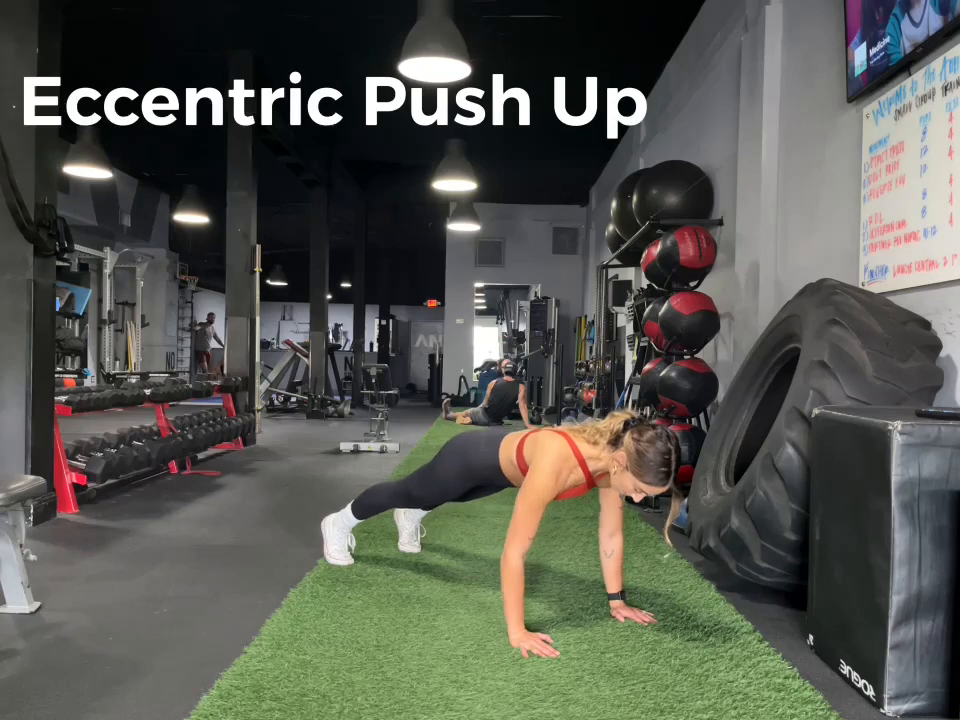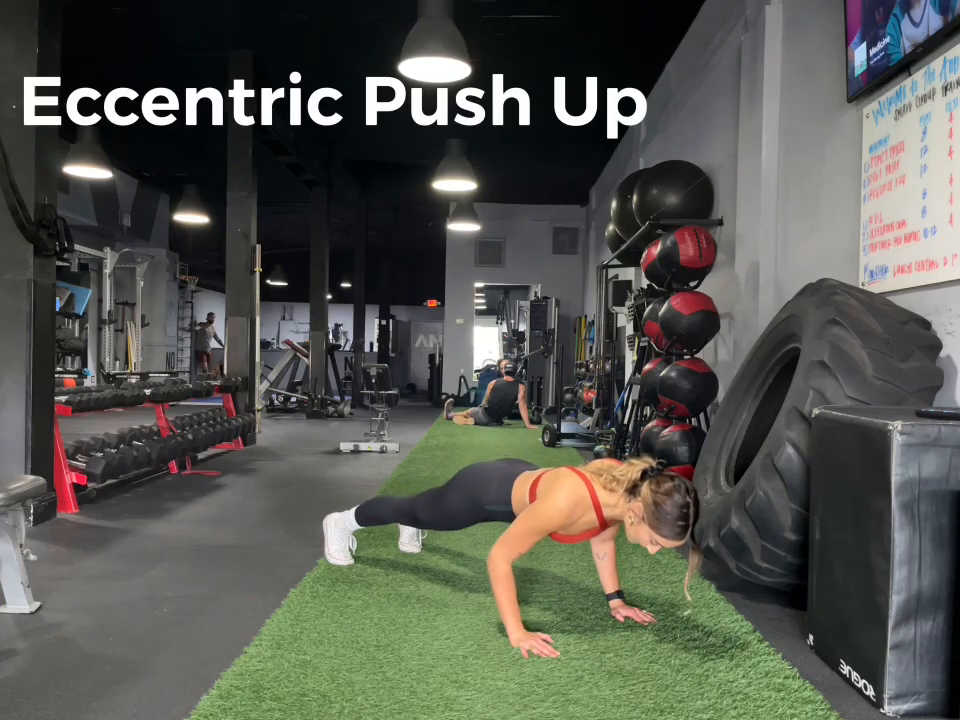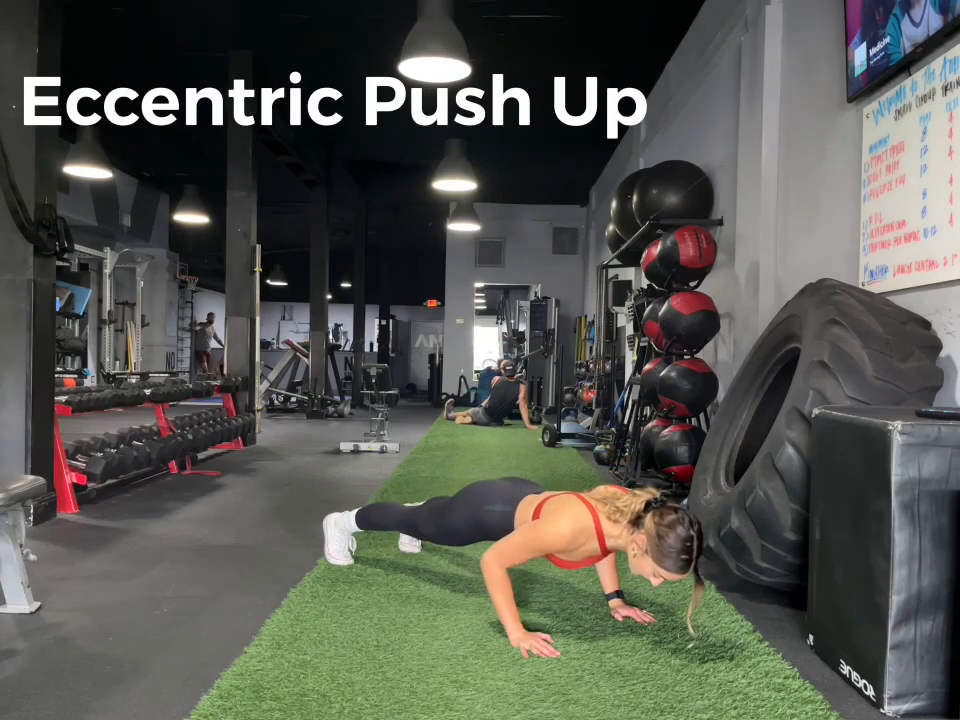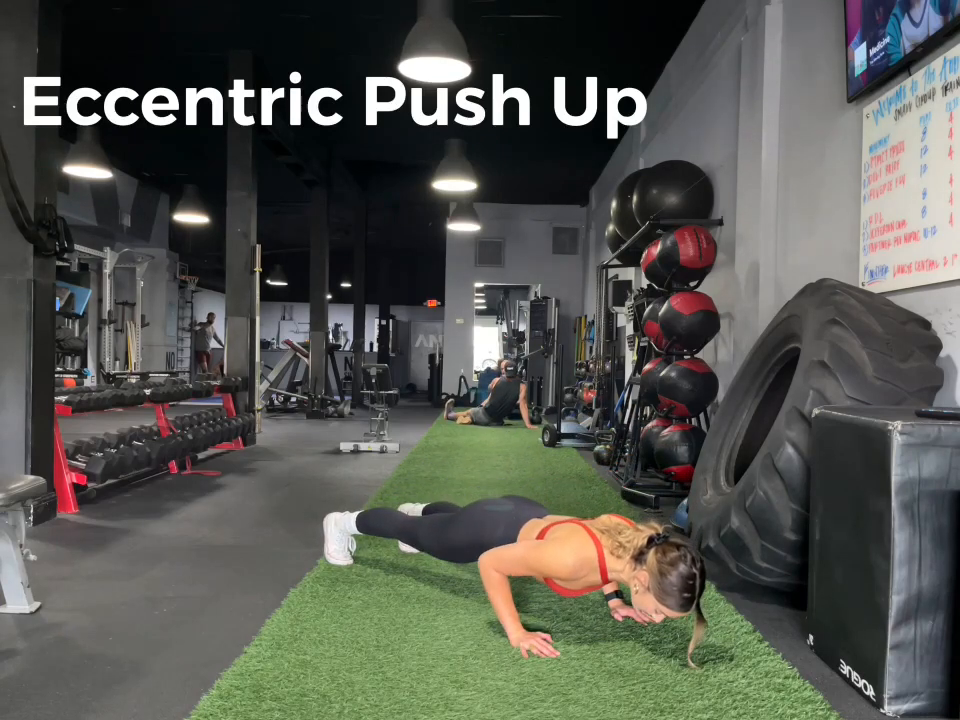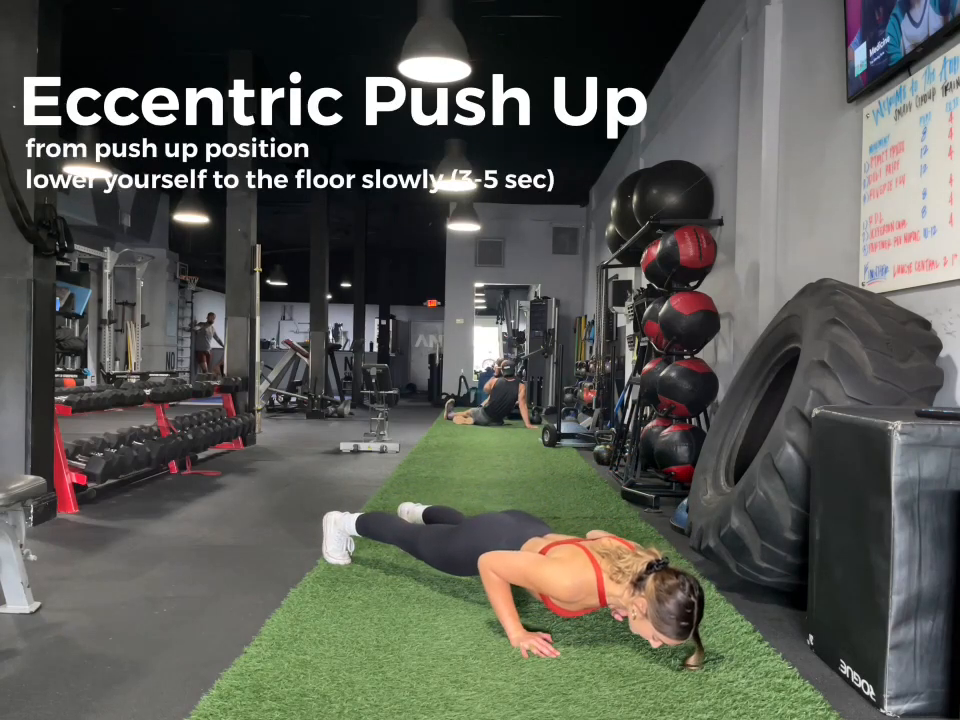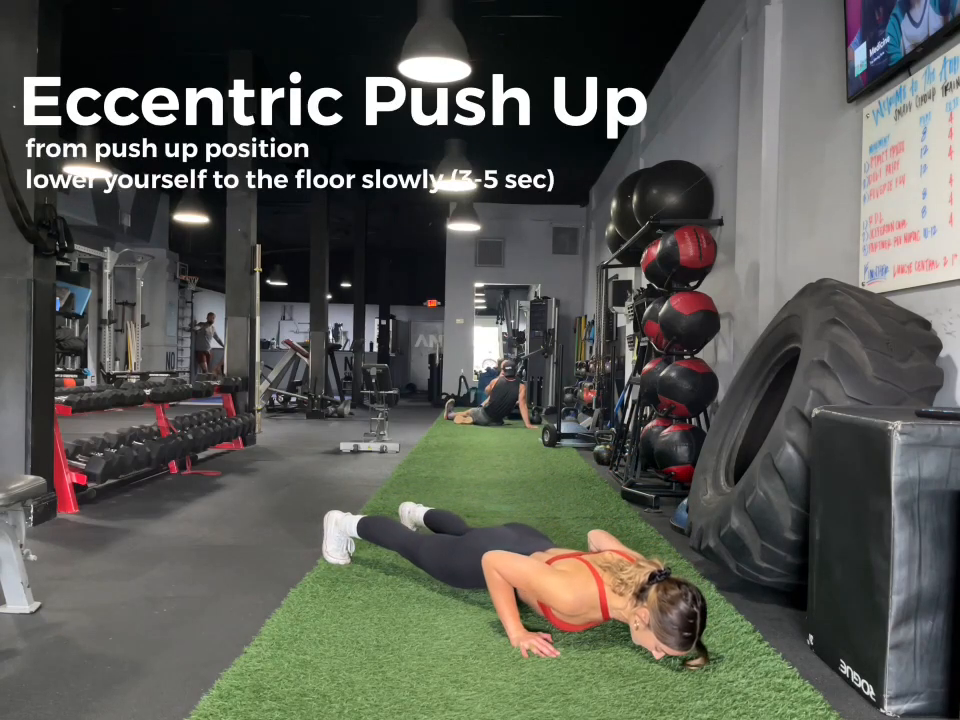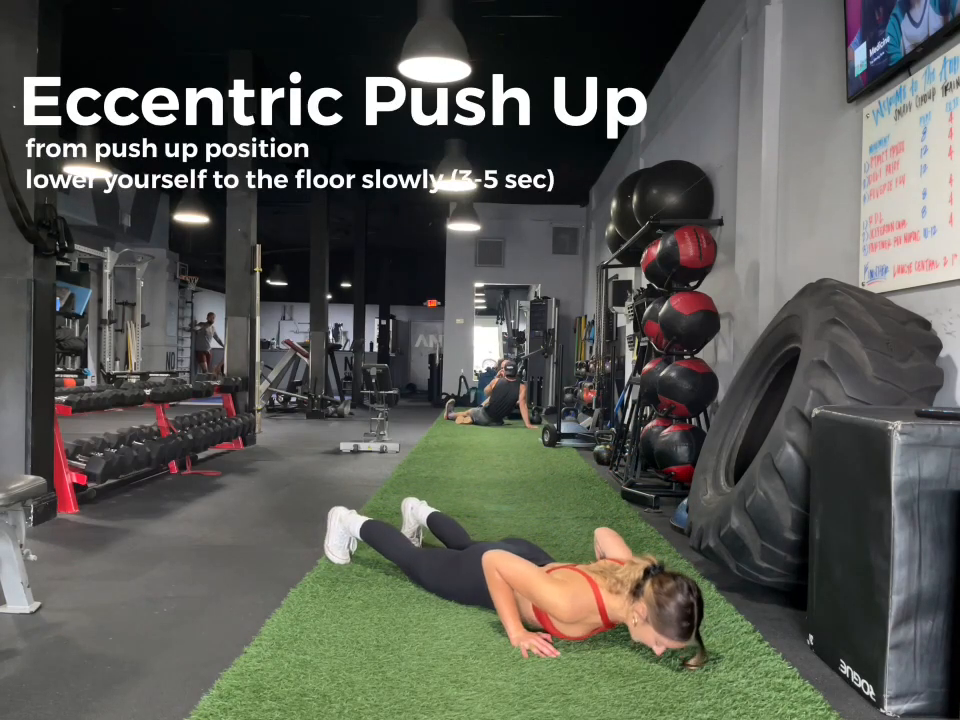
dt=0.7s
person 1, frame 1
left shoulder: (616, 457)
right shoulder: (555, 462)
left elbow: (612, 534)
right elbow: (514, 552)
left wrist: (616, 599)
right wrist: (516, 631)
left hip: (505, 455)
right hip: (474, 457)
left knee: (437, 498)
right knee: (407, 493)
left ankle: (410, 520)
right ankle: (339, 522)
person 1, frame 2
left shoulder: (628, 489)
right shoulder: (569, 500)
left elbow: (602, 538)
right elbow: (499, 558)
left wrist: (615, 599)
right wrist: (517, 632)
left hip: (519, 481)
right hip: (484, 491)
right knee: (412, 511)
left ankle: (411, 530)
right ankle: (341, 522)
person 1, frame 3
left shoulder: (633, 514)
right shoulder: (570, 527)
right elbow: (492, 562)
left wrist: (615, 599)
right wrist: (516, 632)
left hip: (521, 498)
right hip: (487, 511)
right knee: (414, 523)
left ankle: (416, 513)
right ankle: (342, 522)
person 1, frame 4
left shoulder: (636, 541)
right shoulder: (573, 558)
right elbow: (489, 563)
left wrist: (614, 600)
right wrist: (516, 633)
left hip: (524, 518)
right hip: (488, 532)
left knee: (452, 515)
right knee: (412, 531)
left ankle: (418, 509)
right ankle: (343, 523)
person 1, frame 5
left shoulder: (638, 563)
right shoulder: (572, 582)
right elbow: (489, 564)
left wrist: (612, 601)
right wrist: (516, 633)
left hip: (526, 533)
right hip: (491, 544)
left knee: (459, 524)
right knee: (410, 539)
left ankle: (416, 511)
right ankle: (343, 522)
person 1, frame 6
left shoulder: (638, 570)
right shoulder: (575, 597)
left elbow: (596, 536)
right elbow: (493, 563)
right wrist: (516, 634)
left hip: (529, 545)
right hip: (491, 556)
left knee: (465, 533)
right knee: (413, 546)
left ankle: (417, 512)
right ankle: (345, 523)
person 1, frame 7
left shoulder: (635, 575)
right shoulder: (571, 604)
left elbow: (603, 533)
right elbow: (493, 563)
right wrist: (517, 634)
left hip: (529, 559)
right hip: (487, 575)
left knee: (463, 544)
right knee: (412, 560)
left ankle: (419, 512)
right ankle: (349, 522)
